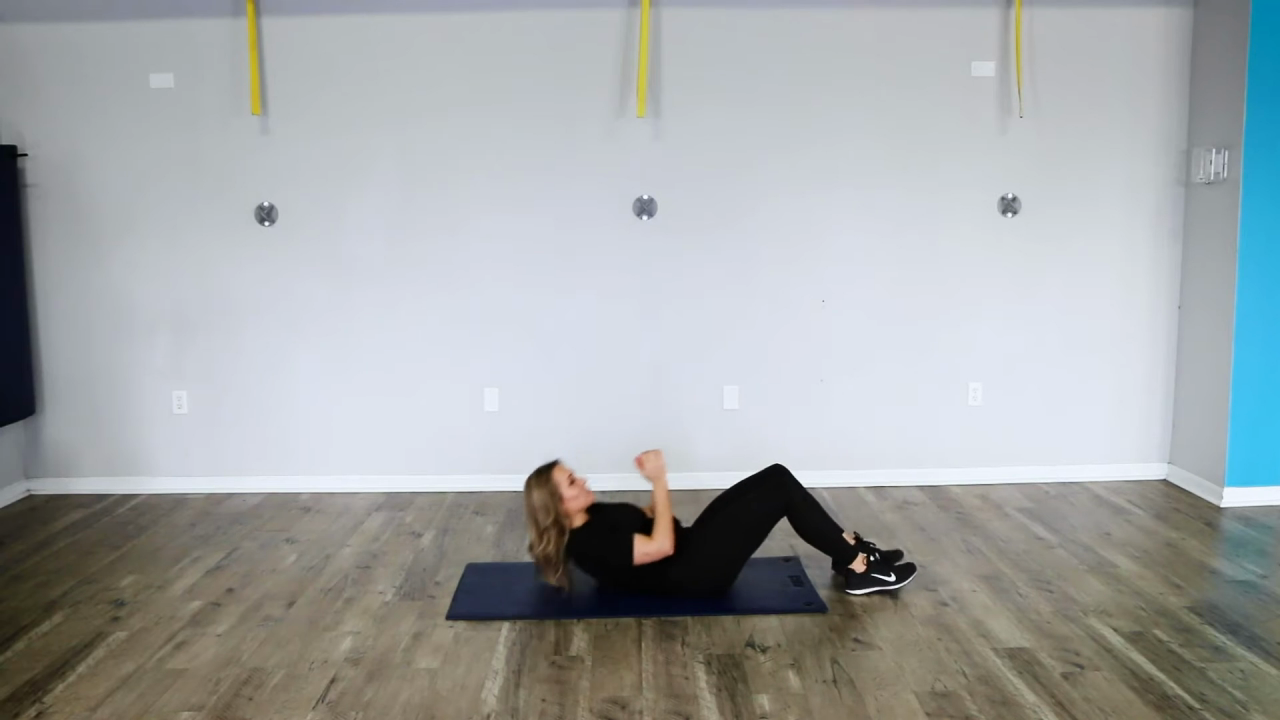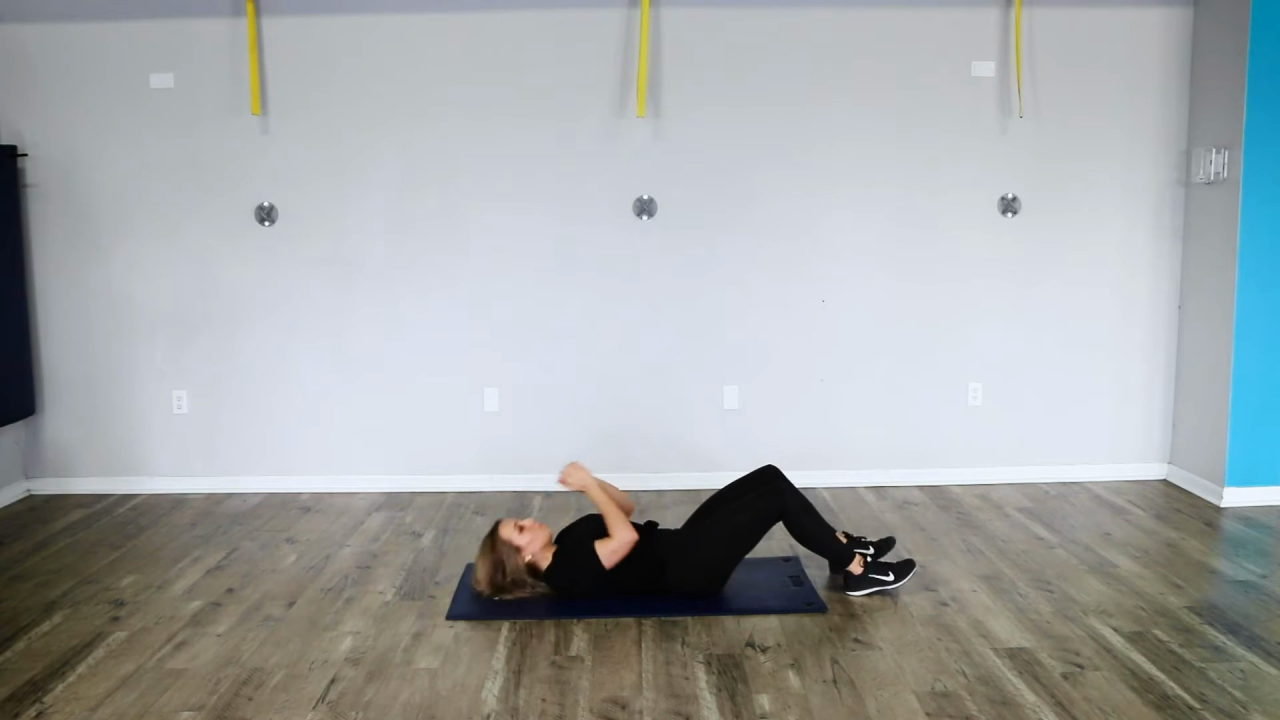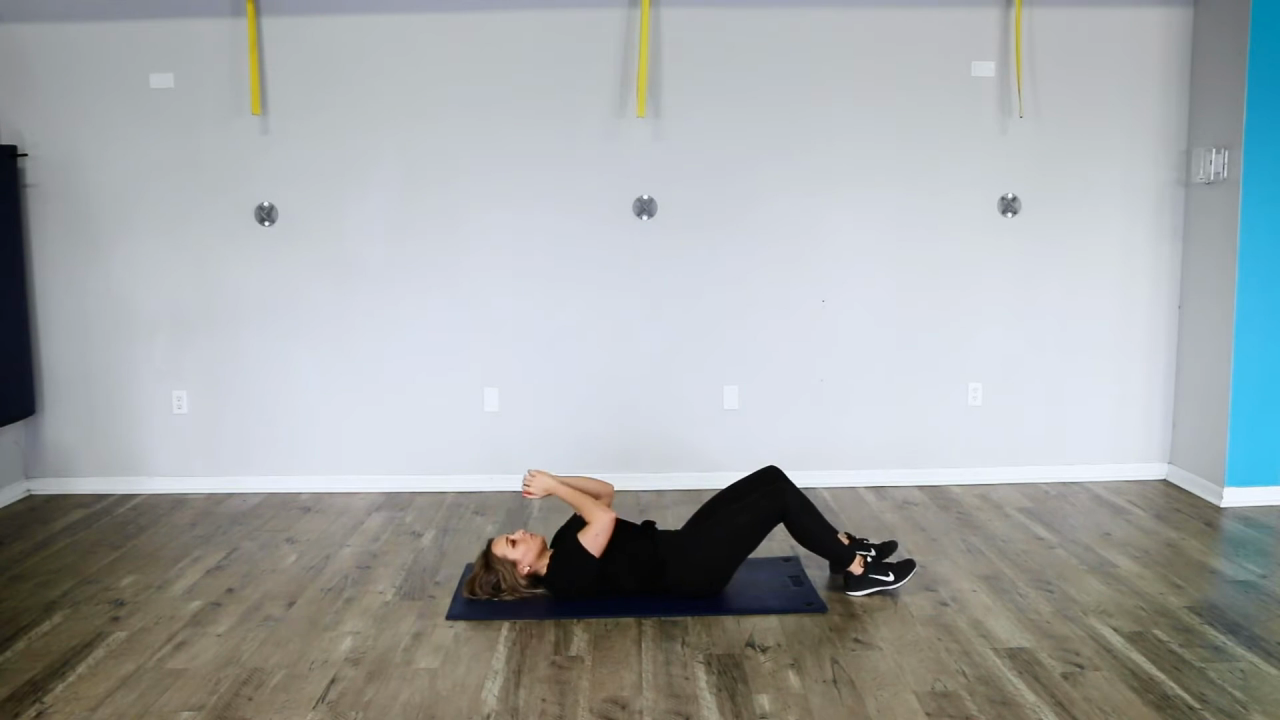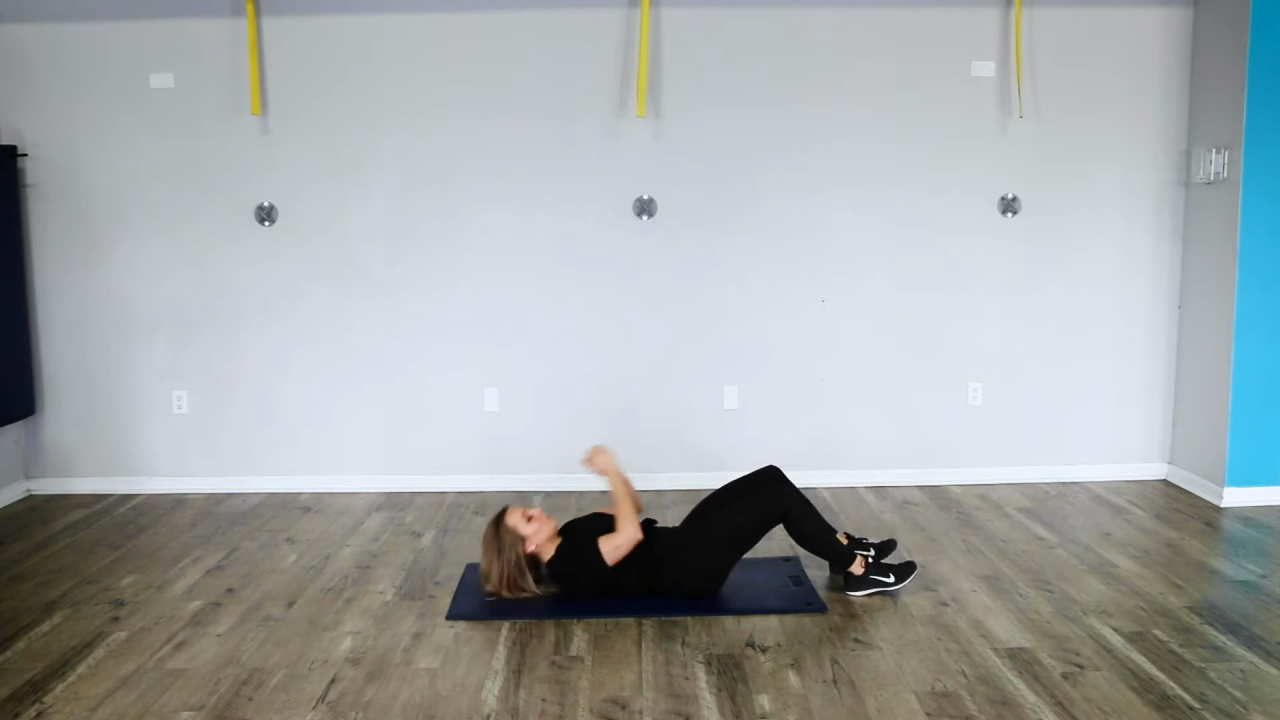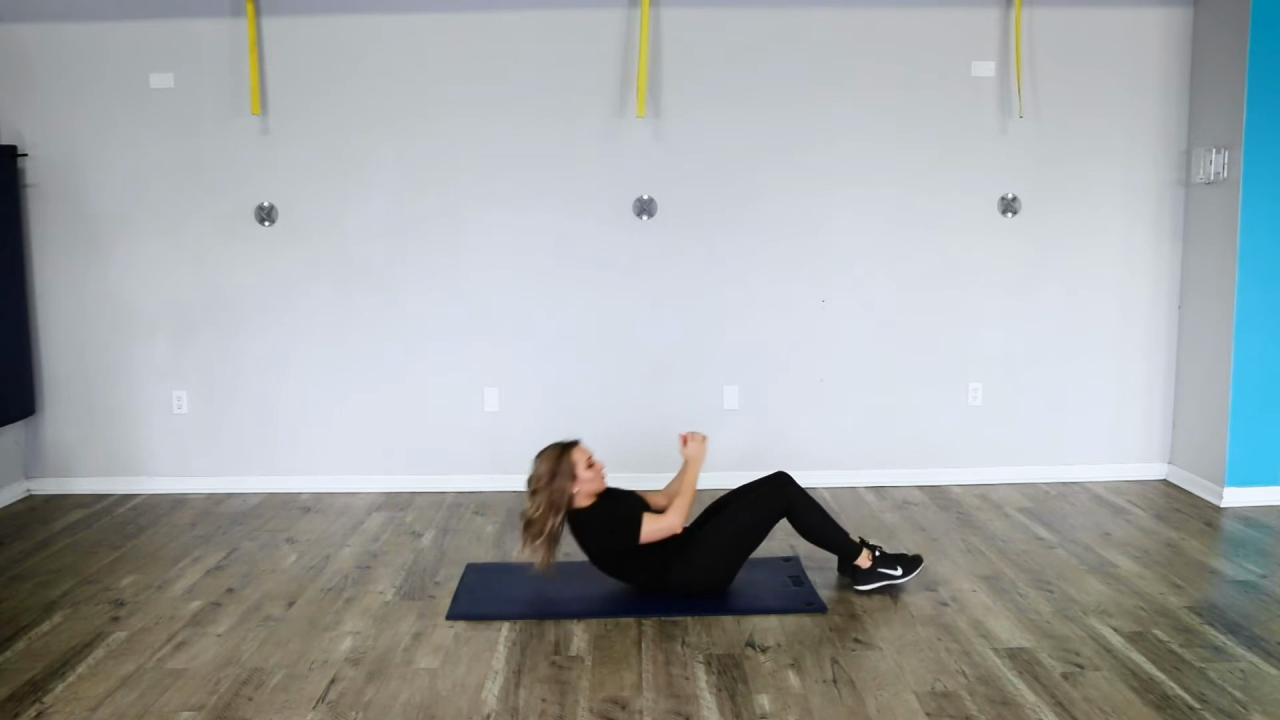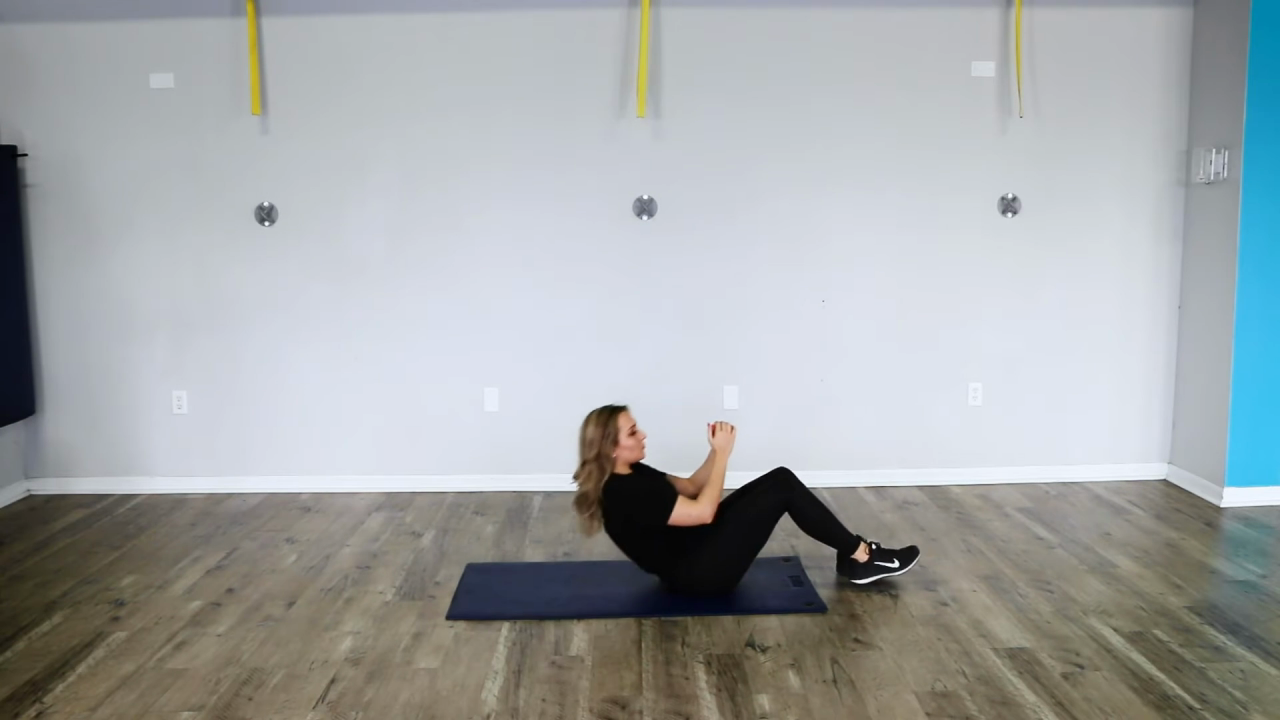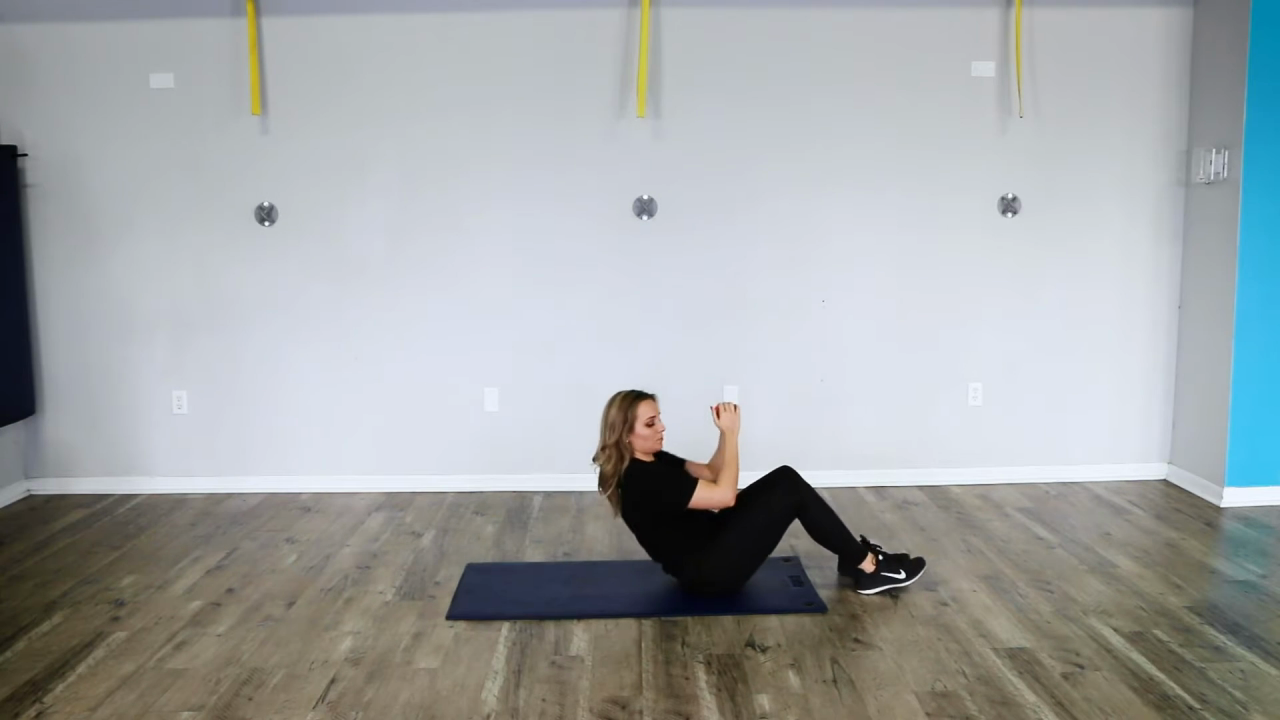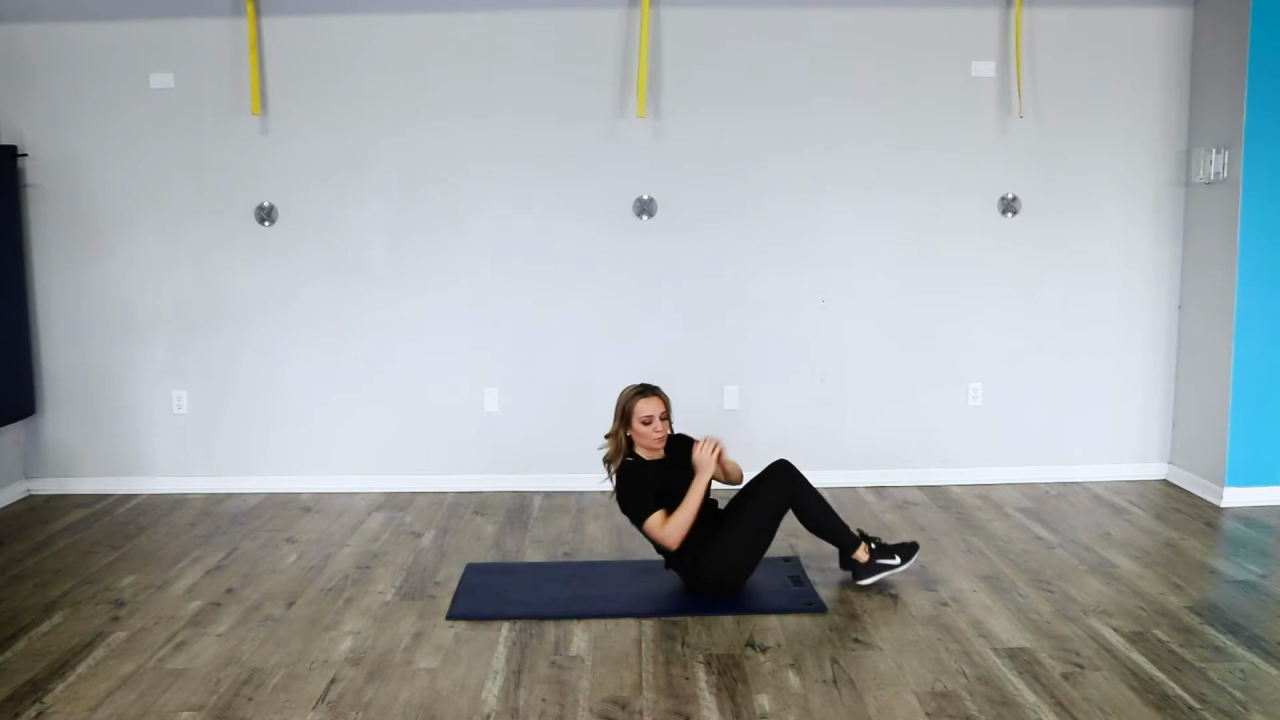
dt=0.3s
person 1, frame 1
left shoulder: (591, 517)
right shoulder: (589, 543)
right elbow: (663, 546)
left wrist: (654, 480)
right wrist: (659, 480)
left hip: (693, 548)
right hip: (697, 570)
left knee: (777, 476)
right knee: (783, 492)
left ankle: (851, 548)
right ankle: (860, 571)
person 1, frame 2
left shoulder: (568, 543)
right shoulder: (568, 572)
left elbow: (625, 510)
right elbow: (626, 537)
left wrist: (590, 484)
right wrist: (588, 486)
left hip: (677, 546)
right hip: (688, 571)
left knee: (769, 477)
right knee: (777, 497)
left ankle: (845, 547)
right ankle: (858, 571)
person 1, frame 3
left shoulder: (561, 543)
right shoulder: (567, 575)
left elbow: (607, 494)
right elbow: (604, 519)
left wrist: (555, 481)
right wrist: (553, 487)
left hip: (678, 547)
right hip: (690, 570)
left knee: (772, 479)
right knee: (781, 498)
left ankle: (847, 547)
right ankle: (859, 572)
person 1, frame 4
left shoulder: (570, 538)
right shoulder: (571, 567)
left elbow: (631, 511)
right elbow: (632, 533)
left wrist: (612, 472)
right wrist: (611, 474)
left hip: (678, 545)
right hip: (688, 569)
left knee: (770, 478)
right knee: (779, 499)
left ankle: (845, 547)
right ankle: (859, 571)
person 1, frame 5
left shoulder: (599, 500)
right shoulder: (597, 523)
left elbow: (662, 501)
right elbow: (673, 521)
left wrist: (688, 463)
right wrist: (694, 464)
left hip: (686, 551)
right hip: (691, 572)
left knee: (779, 482)
right knee: (781, 495)
left ankle: (854, 551)
right ankle: (867, 566)
person 1, frame 6
left shoulder: (630, 475)
right shoulder: (626, 495)
left elbow: (690, 488)
right elbow: (704, 511)
left wrist: (715, 451)
right wrist: (722, 453)
left hip: (700, 547)
right hip: (700, 572)
left knee: (781, 477)
right knee: (783, 490)
left ankle: (854, 554)
right ankle: (862, 560)
person 1, frame 7
left shoulder: (653, 460)
right shoulder: (641, 480)
left elbow: (711, 476)
right elbow: (725, 496)
left wrist: (726, 434)
right wrist: (730, 434)
left hip: (710, 541)
right hip: (707, 571)
left knee: (785, 477)
right knee: (794, 494)
left ankle: (856, 556)
right ankle: (867, 568)
person 1, frame 8
left shoulder: (677, 445)
right shoulder: (632, 479)
left elbow: (735, 477)
right elbow: (671, 538)
left wrist: (719, 460)
right wrist: (702, 475)
left hip: (719, 536)
right hip: (708, 569)
left knee: (782, 471)
right knee: (784, 485)
left ankle: (856, 548)
right ankle: (863, 558)
